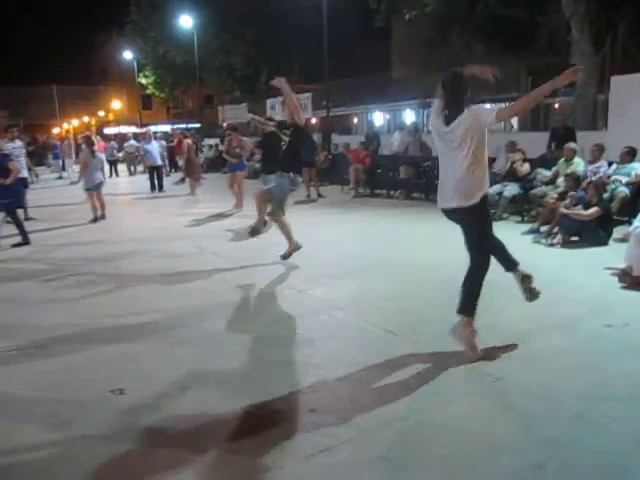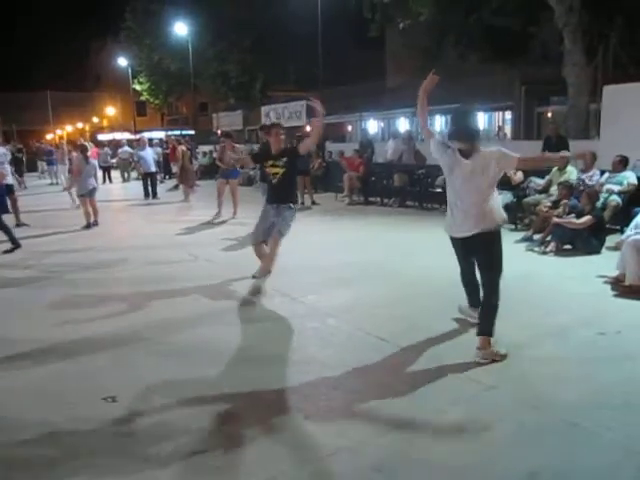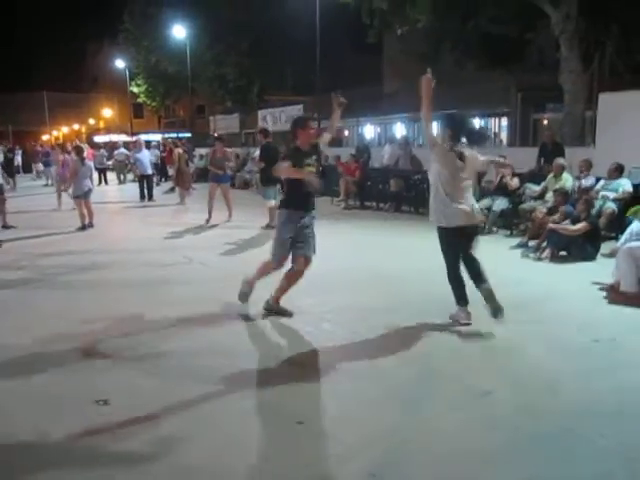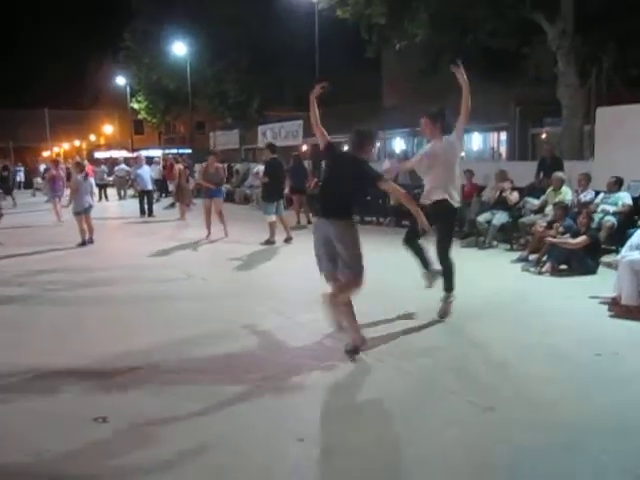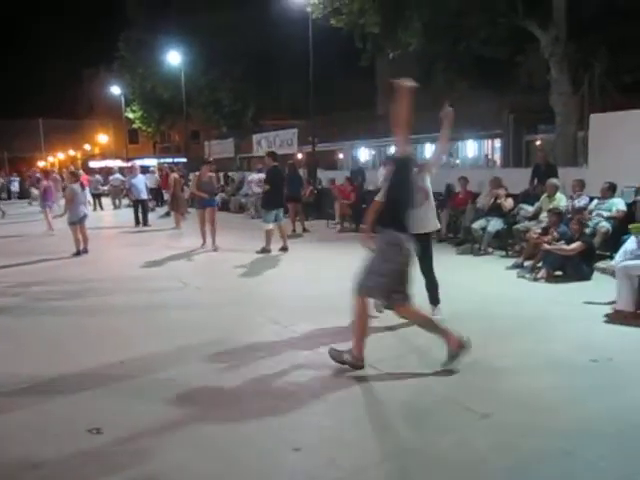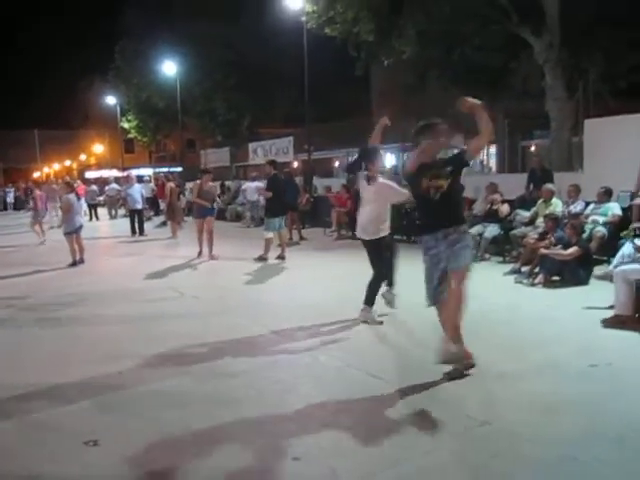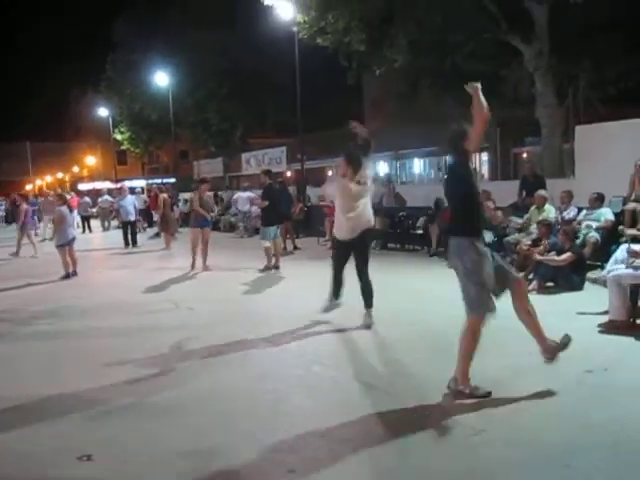
dt=0.3s
person 1, frame 1
left shoulder: (299, 126)
left elbow: (296, 107)
right elbow: (270, 127)
left wrist: (285, 87)
left hip: (289, 176)
right hip: (280, 174)
left knee: (261, 195)
right knee: (277, 214)
left ankle: (260, 221)
right ankle: (293, 244)
person 1, frame 2
left shoulder: (292, 153)
right shoulder: (264, 155)
left elbow: (314, 138)
left wrist: (319, 114)
left hip: (287, 208)
right hip: (270, 206)
left knee: (273, 242)
right knee: (256, 243)
left ankle: (260, 282)
right ankle: (265, 268)
person 1, frame 3
left shoulder: (314, 149)
right shoulder: (294, 154)
left elbow: (331, 130)
right elbow: (281, 171)
left wrist: (337, 108)
right wrist: (304, 174)
left hip: (307, 215)
right hip: (290, 214)
left knee: (302, 263)
right knee: (277, 262)
left ankle: (273, 302)
right ankle: (250, 282)
person 1, frame 4
left shoulder: (335, 156)
right shoulder: (366, 170)
left elbow: (316, 127)
right elbow: (394, 190)
left wrist: (313, 98)
right wrist: (418, 212)
left hip: (321, 224)
right hip: (344, 226)
left knee: (338, 282)
right knee: (353, 279)
left ankle: (355, 336)
right ankle: (336, 297)
person 1, frame 5
left shoulder: (403, 168)
right shoulder: (399, 186)
left elbow: (401, 128)
left wrist: (404, 92)
left hip: (390, 240)
right hip: (395, 244)
left knee: (361, 296)
right knee: (400, 305)
left ankle: (355, 353)
right ankle: (452, 340)
person 1, frame 6
left shoulder: (453, 163)
right shoulder: (414, 168)
left elbow: (485, 139)
right elbow: (412, 165)
left wrist: (478, 109)
right wrist: (432, 143)
left hip: (457, 234)
right hip: (431, 239)
left knee: (457, 280)
right knee: (440, 300)
left ankle: (454, 345)
right ankle: (463, 354)
person 1, frame 7
left shoulder: (459, 172)
right shoulder: (459, 164)
right elbow: (482, 119)
right wrist: (477, 93)
left hip: (474, 243)
right hip: (466, 245)
left knee: (518, 286)
right knee: (478, 314)
left ankle: (545, 345)
right ankle: (460, 380)
person 2, frame 1
left shoulder: (437, 117)
right shoulder: (474, 117)
left elbow: (442, 92)
right elbow: (514, 108)
left wrist: (468, 71)
right wrist: (554, 83)
left hip: (447, 202)
right hip: (471, 199)
left knee: (485, 238)
right knee: (480, 260)
left ankle: (518, 272)
right ankle: (465, 324)
person 2, frame 2
left shoulder: (445, 153)
right shoulder: (492, 156)
left elbow: (424, 126)
right elbow: (528, 162)
left wrist: (424, 91)
left hip: (459, 229)
right hip: (488, 228)
left knee: (468, 270)
right knee: (491, 282)
left ankle: (474, 308)
right ankle: (485, 342)
person 2, frame 3
left shoulder: (441, 153)
right shoulder: (470, 157)
left elbow: (426, 124)
right elbow: (487, 161)
left wrist: (426, 92)
right wrist: (502, 163)
left hip: (448, 221)
right hip: (471, 218)
left knee: (452, 263)
right knee: (466, 255)
left ankle: (463, 310)
right ankle: (485, 289)
person 2, frame 4
left shoulder: (452, 142)
right shoulder: (427, 149)
left elbow: (464, 116)
right elbow: (410, 164)
left wrist: (465, 84)
left hip: (447, 204)
right hip: (428, 202)
left knee: (443, 252)
right knee: (409, 239)
left ankle: (448, 295)
right ankle: (429, 269)
person 2, frame 5
left shoulder: (424, 170)
right shoulder: (393, 185)
left elbow: (440, 150)
right elbow: (379, 204)
left wrist: (446, 122)
left hip: (424, 229)
right hip: (401, 231)
left knee: (427, 271)
right knee: (397, 268)
left ankle: (435, 306)
right ankle: (380, 297)
person 2, frame 6
left shoulder: (363, 178)
right shoulder: (385, 186)
left elbow: (370, 149)
right elbow: (408, 196)
left wrist: (379, 126)
left hip: (365, 228)
right hip: (375, 233)
left knee: (390, 253)
right knee: (380, 271)
left ankle: (389, 289)
right ankle: (366, 310)
person 2, frame 7
left shoulder: (341, 185)
right shoulder: (365, 179)
right elbow: (366, 148)
right wrist: (362, 132)
left hip: (345, 234)
right hip: (365, 230)
left knee: (338, 268)
right knee: (363, 273)
left ankle: (334, 299)
right ankle: (368, 313)
